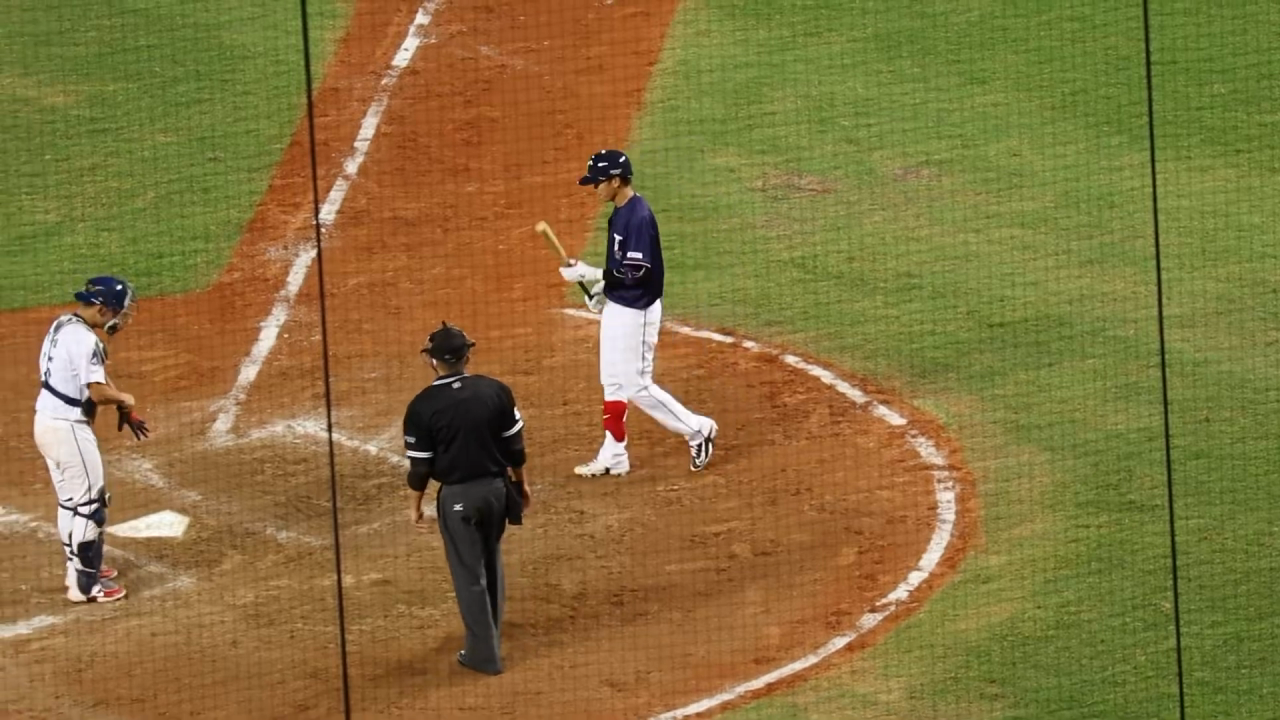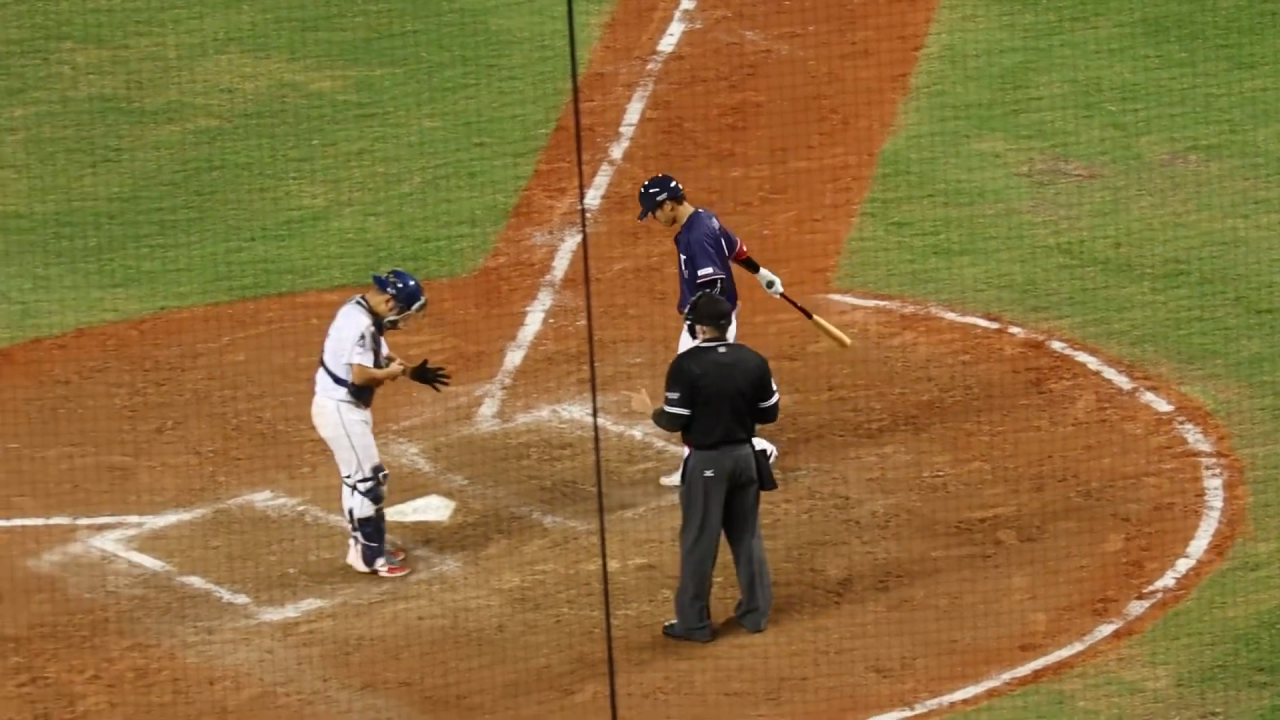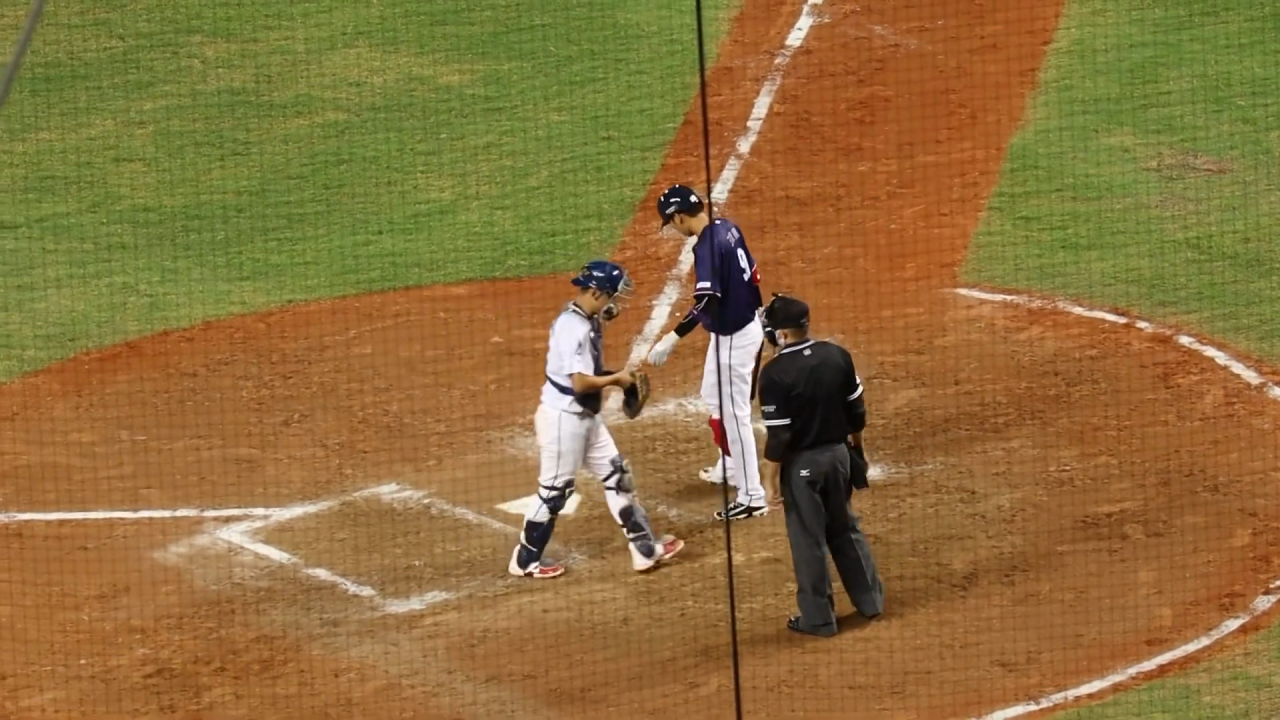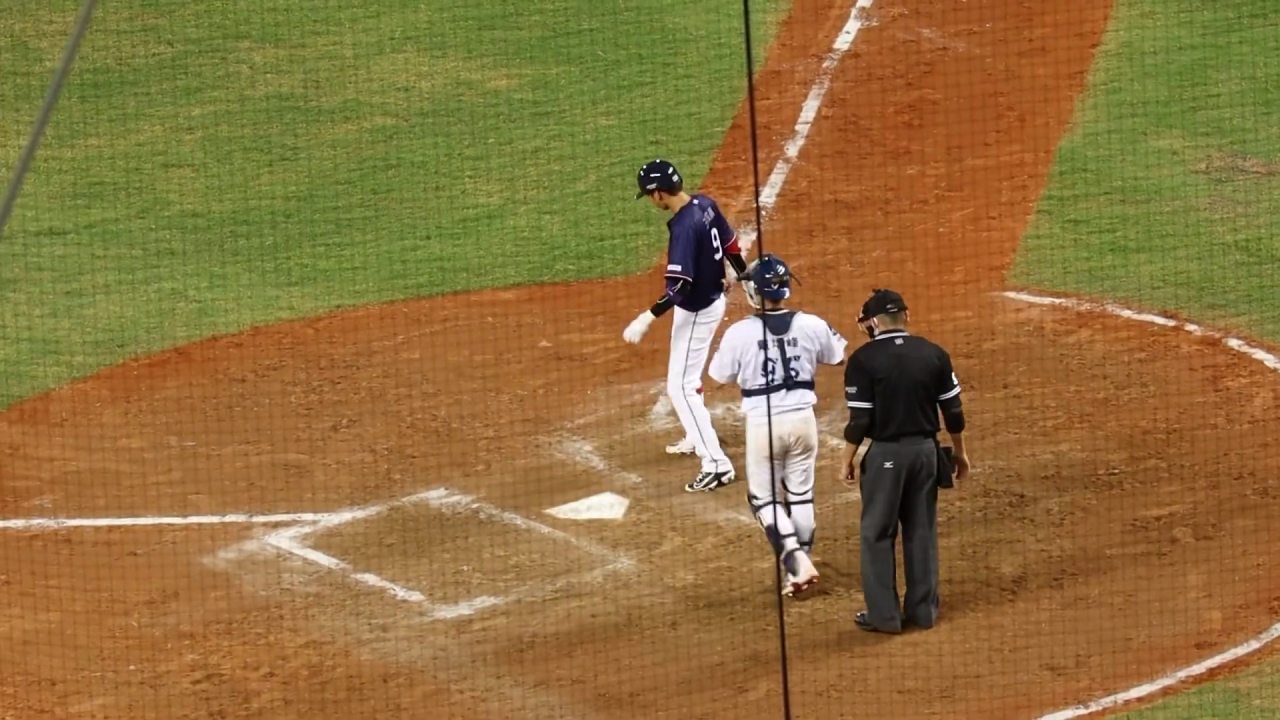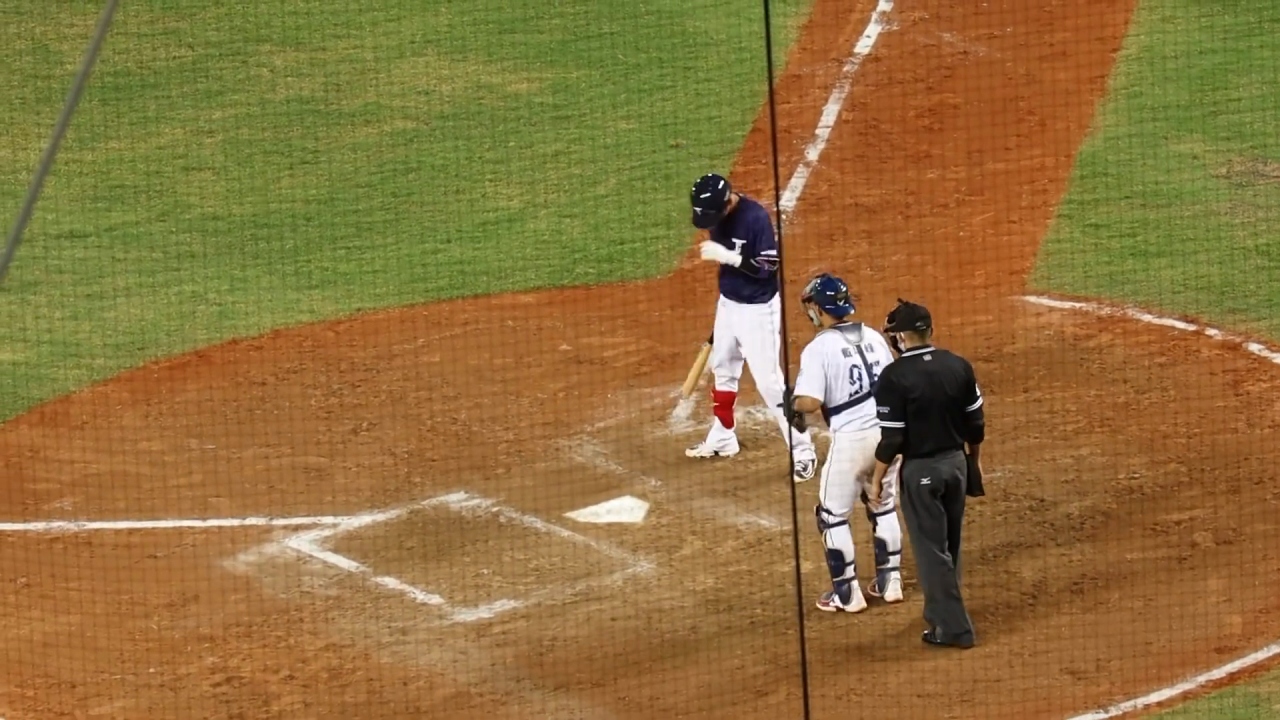
dt=1s
person 1, frame 1
left shoulder: (423, 405)
right shoulder: (496, 390)
left elbow: (420, 467)
right elbow: (515, 447)
left wrist: (415, 505)
right wrist: (520, 483)
left hip: (458, 497)
right hip: (497, 488)
left knee: (470, 575)
right knee: (490, 562)
left ankle: (484, 654)
right ankle: (489, 629)
person 1, frame 2
left shoulder: (686, 364)
right shoulder: (754, 360)
left elbow: (674, 421)
right elbow: (769, 413)
left wrist: (648, 407)
left hip: (706, 462)
right hip: (745, 457)
left knee: (699, 544)
right knee: (747, 537)
left ankle: (694, 622)
right ankle: (755, 612)
person 1, frame 3
left shoulder: (776, 372)
right shoulder: (838, 356)
left elbow: (778, 436)
right elbow: (857, 411)
left wrist: (772, 480)
right wrist: (854, 446)
left hip: (803, 464)
right hip: (839, 454)
left knee: (807, 541)
right knee: (845, 529)
left ankle: (818, 618)
right ankle: (869, 600)
person 1, frame 4
left shoulder: (864, 358)
right shoulder: (934, 354)
left elbow: (860, 420)
right elbow: (953, 410)
left wrist: (848, 459)
right wrist: (959, 451)
left hip: (886, 454)
right hip: (926, 450)
left knee: (877, 534)
right knee: (922, 532)
left ankle: (883, 613)
right ankle: (923, 609)
person 1, frame 5
left shoulder: (894, 376)
right shoulder: (959, 366)
left elbow: (892, 439)
right elbow: (976, 423)
left wrist: (877, 479)
right wrist: (974, 459)
left hip: (921, 470)
right hip: (956, 463)
left knee: (931, 551)
right knee: (948, 545)
left ankle: (953, 627)
right ankle: (939, 611)
person 2, frame 1
left shoulder: (62, 325)
right shoulder: (85, 339)
right elbow: (98, 392)
left wrist: (124, 410)
right wrist: (126, 399)
left hip: (47, 422)
right hip: (67, 428)
left knee: (70, 500)
right knee: (90, 502)
left ankle: (78, 568)
right ankle: (85, 583)
person 2, frame 2
left shoulder: (364, 314)
right shoulder: (358, 321)
left elbow: (382, 356)
right elbow: (361, 375)
left wrist: (413, 372)
right wrist: (392, 373)
left hip: (348, 406)
right hip: (340, 408)
left knee: (356, 477)
right knee: (369, 478)
left ankle: (362, 546)
right ankle: (370, 554)
person 2, frame 3
left shoulder: (587, 320)
right shoulder: (574, 327)
right elbow: (580, 382)
left wrist: (607, 374)
right wrist: (615, 379)
left hip: (586, 416)
right hip: (564, 418)
left knee: (617, 475)
right knee: (555, 490)
left ankle: (645, 548)
right ankle: (525, 560)
person 2, frame 4
left shoulder: (739, 332)
right shoulder: (811, 324)
left elbow: (718, 379)
right elbow: (839, 358)
left hip: (762, 424)
right hip: (802, 419)
left knee: (764, 498)
right knee: (801, 495)
left ankle: (797, 563)
right ankle: (798, 562)
person 2, frame 5
left shoulder: (818, 348)
right shoulder: (873, 336)
left elbow: (810, 403)
left wrist: (792, 403)
left hip: (852, 439)
left knee: (832, 516)
right knee: (883, 507)
left ankle: (847, 593)
right ankle: (889, 582)
person 3, frame 1
left shoulder: (639, 216)
right shoulder: (620, 211)
left elbow: (637, 272)
left wrist: (590, 274)
right wrist: (601, 286)
left hip: (637, 313)
right hip: (617, 308)
left knee: (637, 387)
right knee: (613, 383)
left ankle: (697, 429)
right ankle: (614, 456)
person 3, frame 2
left shoulder: (696, 234)
right shoulder: (702, 219)
left elbow: (714, 287)
right elbow: (735, 248)
left wrist: (697, 329)
right wrist: (761, 274)
person 3, frame 3
left shoulder: (708, 246)
right shoulder: (728, 227)
left elbow: (705, 303)
right elbow: (752, 274)
left wrist: (671, 339)
right wrist: (759, 313)
left hip: (732, 337)
right hip: (747, 327)
left knee: (734, 414)
right knee: (714, 399)
left ankle: (752, 496)
right ankle: (729, 467)
person 3, frame 4
left shoulder: (683, 227)
right shoulder: (706, 204)
left elbow: (678, 285)
right elbow: (731, 246)
left wrist: (646, 318)
right wrist: (744, 278)
left hip: (695, 311)
right hip: (713, 300)
left knee: (681, 386)
right knee: (685, 374)
left ankle: (716, 464)
right ankle: (696, 438)
person 3, frame 5
left shoulder: (755, 216)
right shoulder: (720, 215)
left elbow: (770, 266)
left wrist: (730, 258)
left hip: (757, 309)
right hip: (730, 303)
left knee: (769, 382)
right knee: (722, 370)
left ankle: (802, 451)
right ankle: (722, 439)
